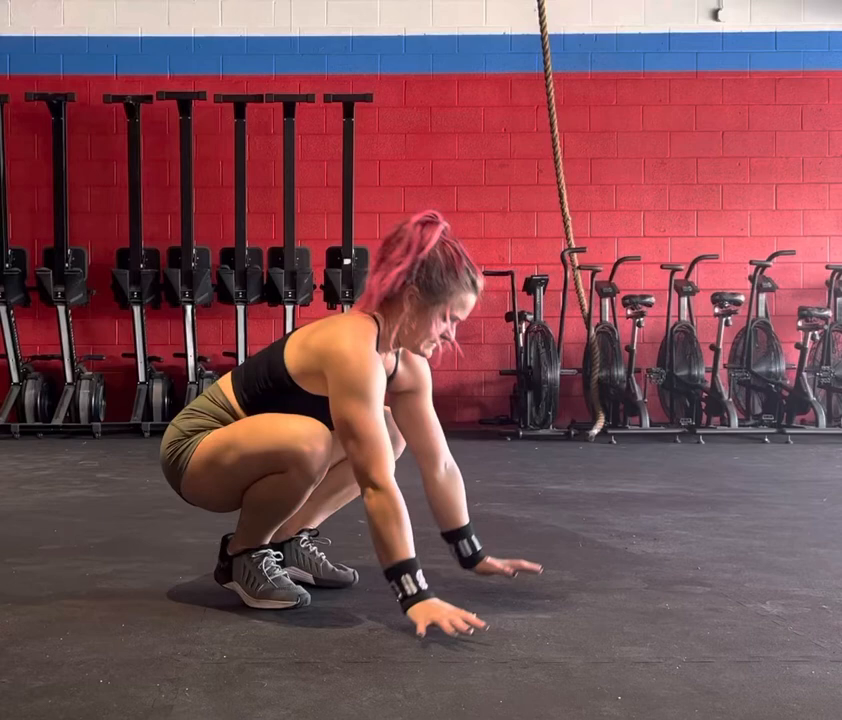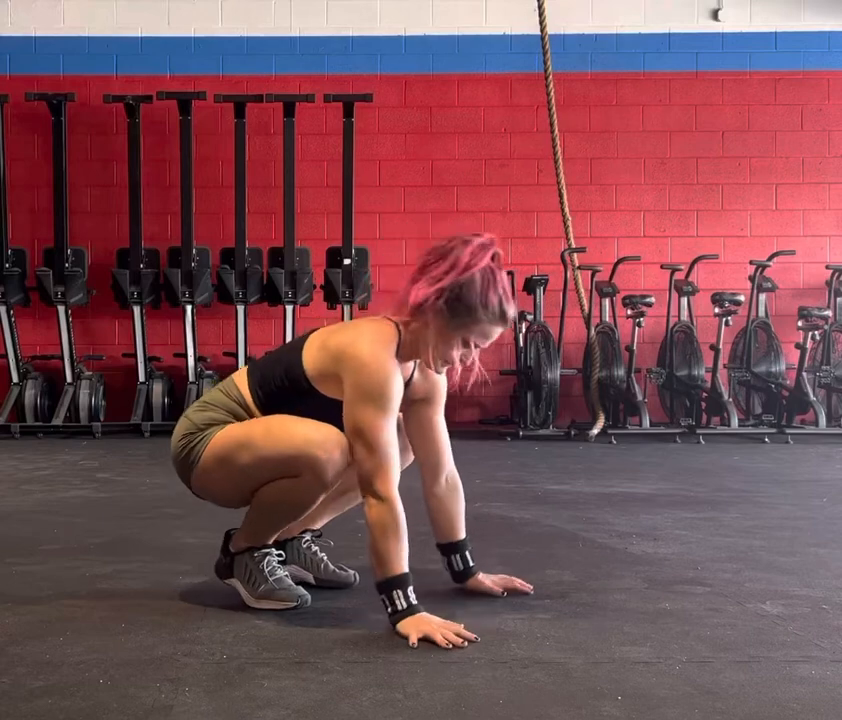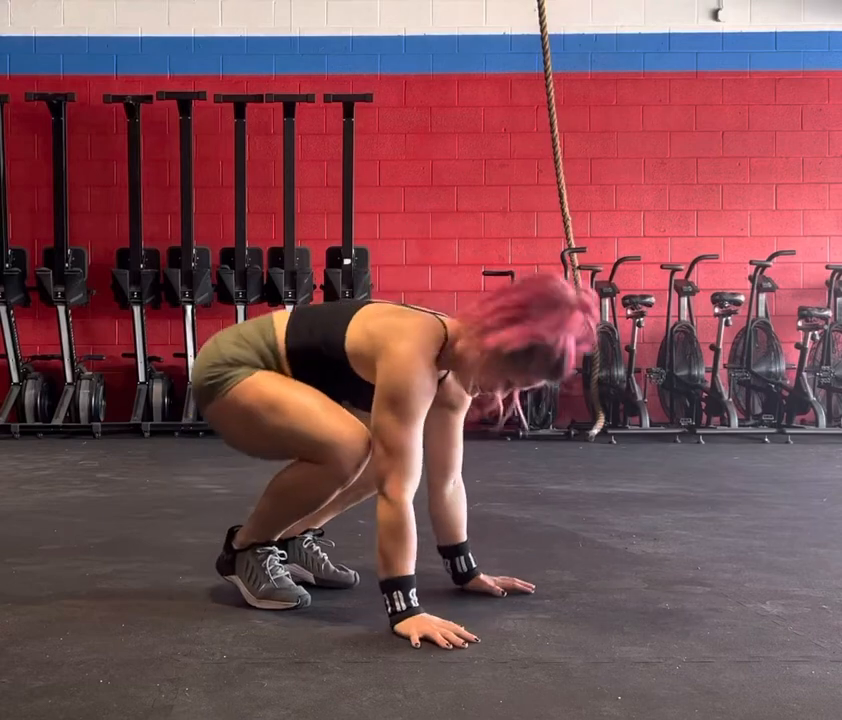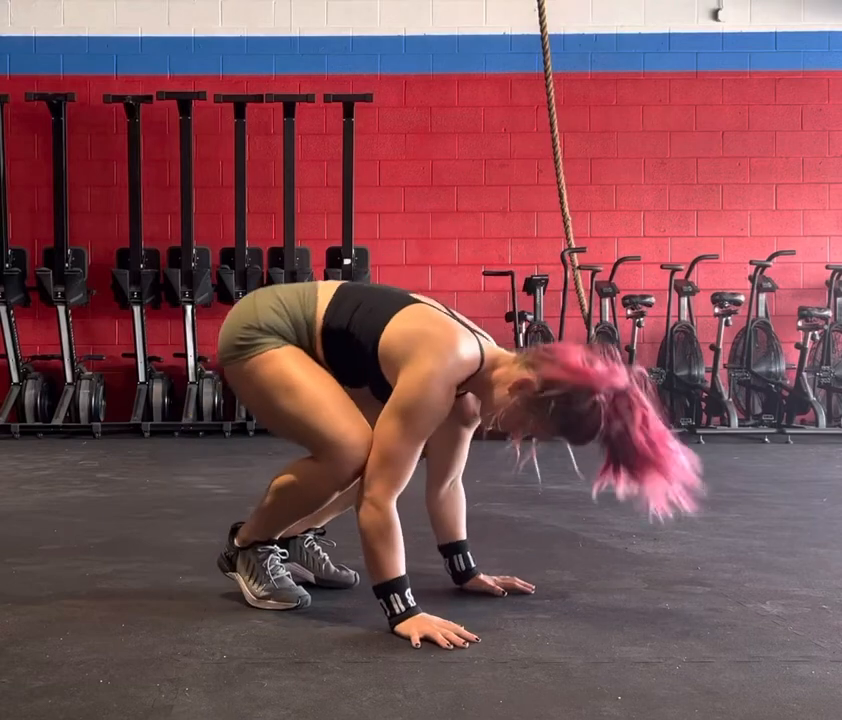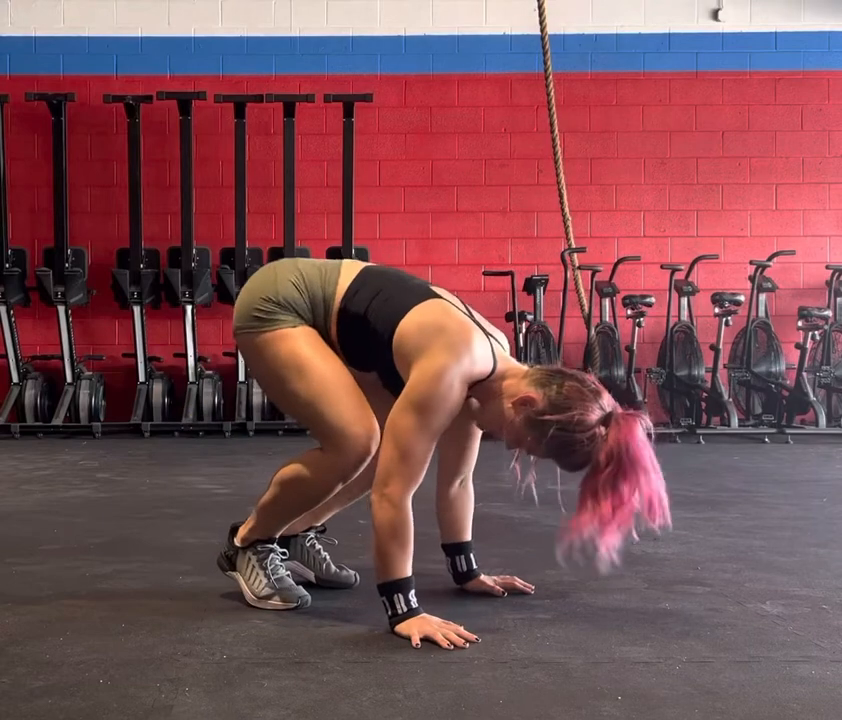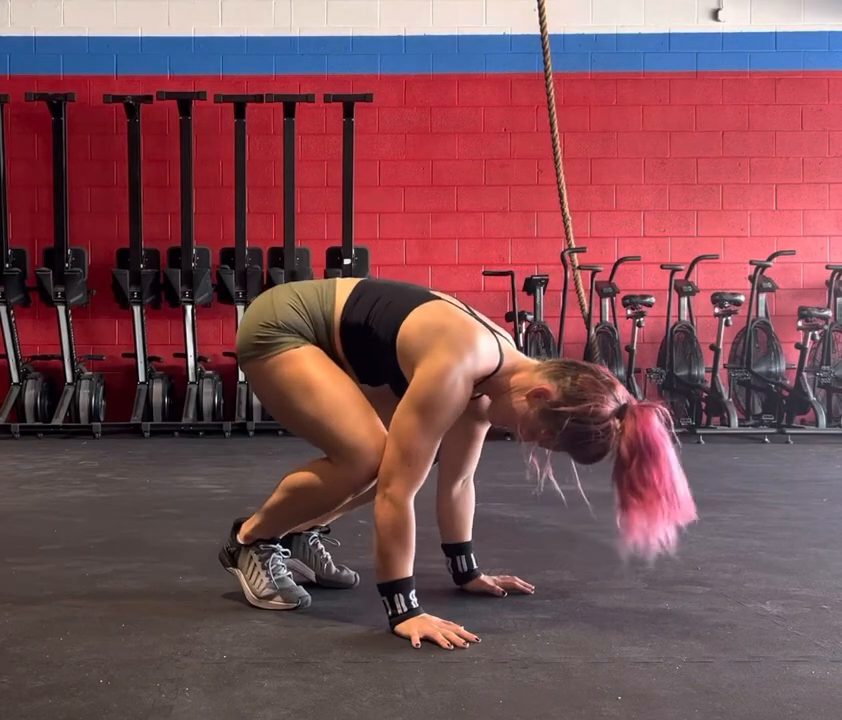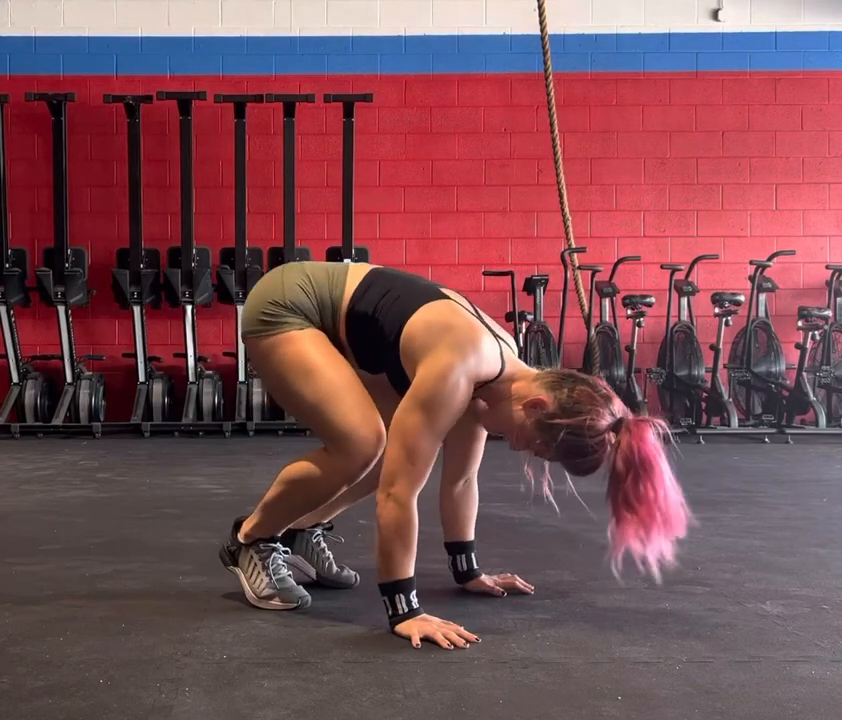
dt=0.3s
person 1, frame 1
left shoulder: (406, 361)
right shoulder: (353, 351)
left elbow: (438, 463)
right elbow: (377, 482)
left wrist: (474, 555)
right wrist: (416, 595)
left hip: (253, 448)
right hip: (195, 447)
left knee: (387, 438)
right knee: (309, 444)
left ankle: (288, 539)
right ankle: (242, 554)
person 1, frame 2
left shoulder: (423, 371)
right shoulder: (372, 358)
left elbow: (441, 475)
right elbow: (380, 491)
left wrist: (466, 569)
right wrist: (405, 608)
left hip: (252, 440)
right hip: (206, 440)
left knee: (392, 448)
right knee: (325, 451)
left ankle: (291, 540)
right ankle: (244, 552)
person 1, frame 3
left shoulder: (453, 364)
right shoulder: (415, 359)
left elbow: (445, 479)
right elbow: (393, 490)
left wrist: (466, 572)
right wrist: (405, 610)
left hip: (276, 371)
right hip: (230, 368)
left knee: (378, 447)
right knee: (351, 451)
left ankle: (293, 540)
right ankle: (248, 550)
person 1, frame 4
left shoulder: (484, 376)
right shoulder: (440, 370)
left elbow: (443, 481)
right elbow: (378, 496)
left wrist: (465, 571)
right wrist: (403, 611)
left hip: (309, 337)
right hip: (260, 328)
left knee: (396, 451)
right knee: (351, 452)
left ankle: (294, 539)
right ankle: (249, 546)
person 1, frame 5
left shoulder: (492, 370)
right shoulder: (452, 370)
left elbow: (455, 478)
right elbow: (392, 491)
left wrist: (466, 572)
right wrist: (404, 611)
left hip: (325, 313)
right hip: (278, 303)
left knee: (401, 449)
right knee: (355, 444)
left ankle: (293, 536)
right ankle: (247, 543)
person 1, frame 6
left shoulder: (498, 371)
right shoulder: (455, 369)
left elbow: (455, 479)
right elbow: (396, 491)
left wrist: (467, 571)
right wrist: (405, 611)
left hip: (331, 332)
right hip: (281, 322)
left knee: (405, 454)
right knee: (366, 457)
left ankle: (298, 536)
right ankle: (251, 542)
person 1, frame 7
left shoulder: (502, 370)
right shoulder: (458, 370)
left elbow: (459, 475)
right elbow: (396, 490)
left wrist: (467, 569)
right wrist: (403, 611)
left hip: (333, 313)
right hip: (286, 305)
left knee: (412, 448)
right knee: (362, 446)
left ankle: (300, 531)
right ankle: (250, 539)
